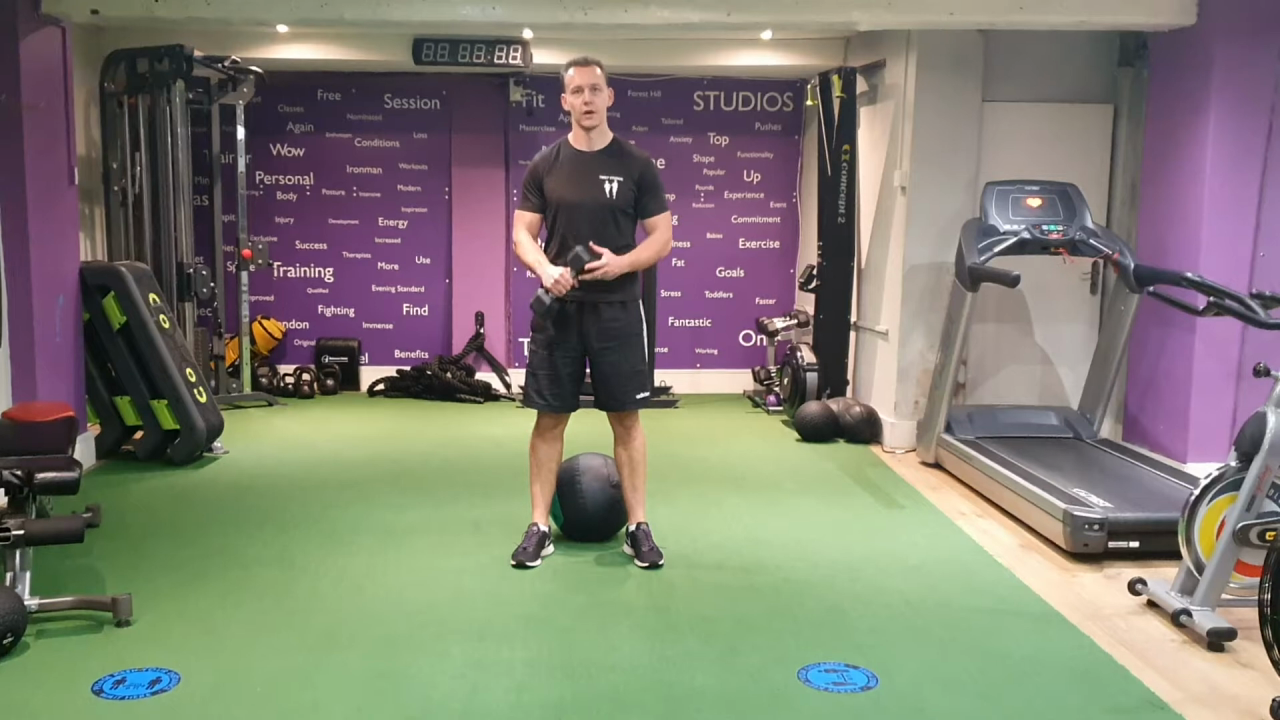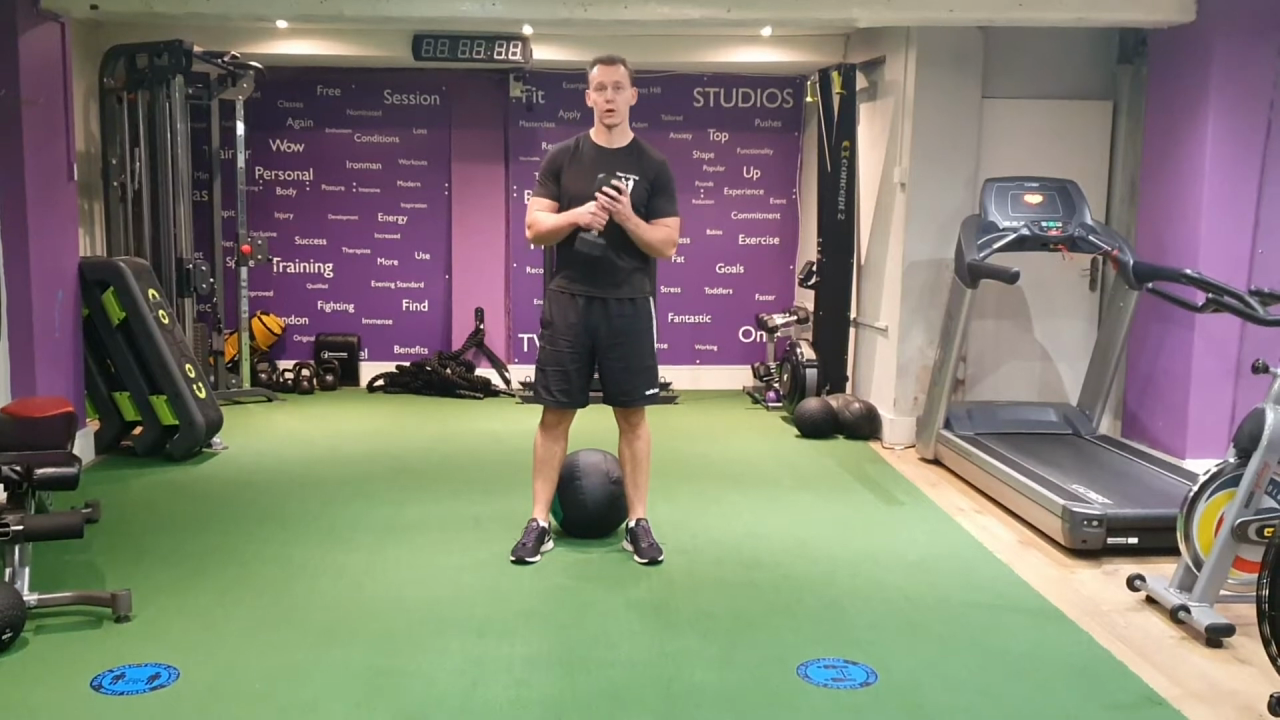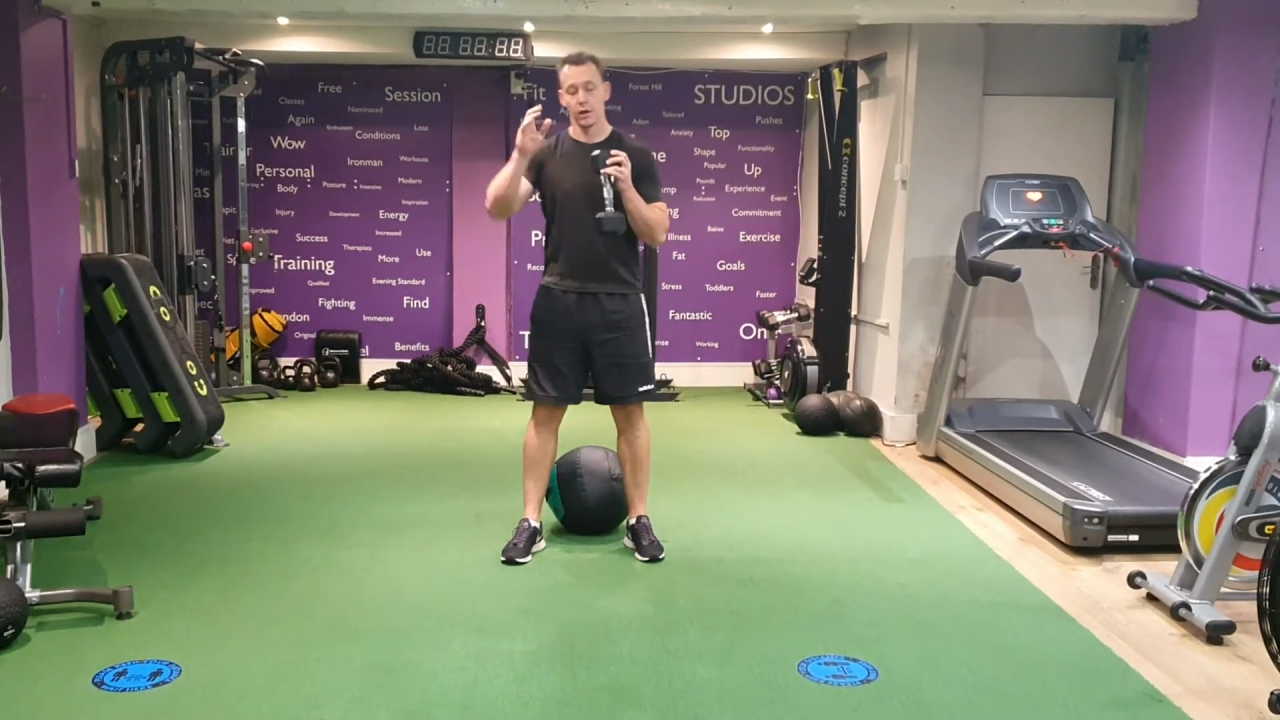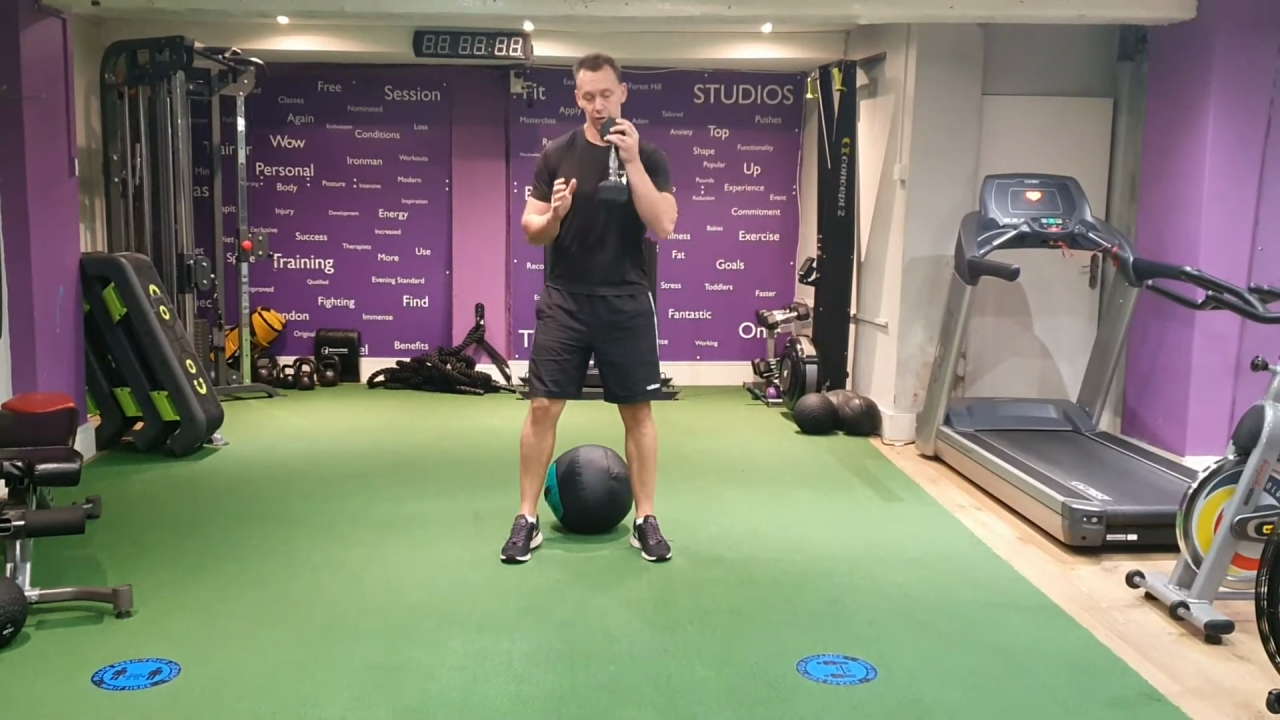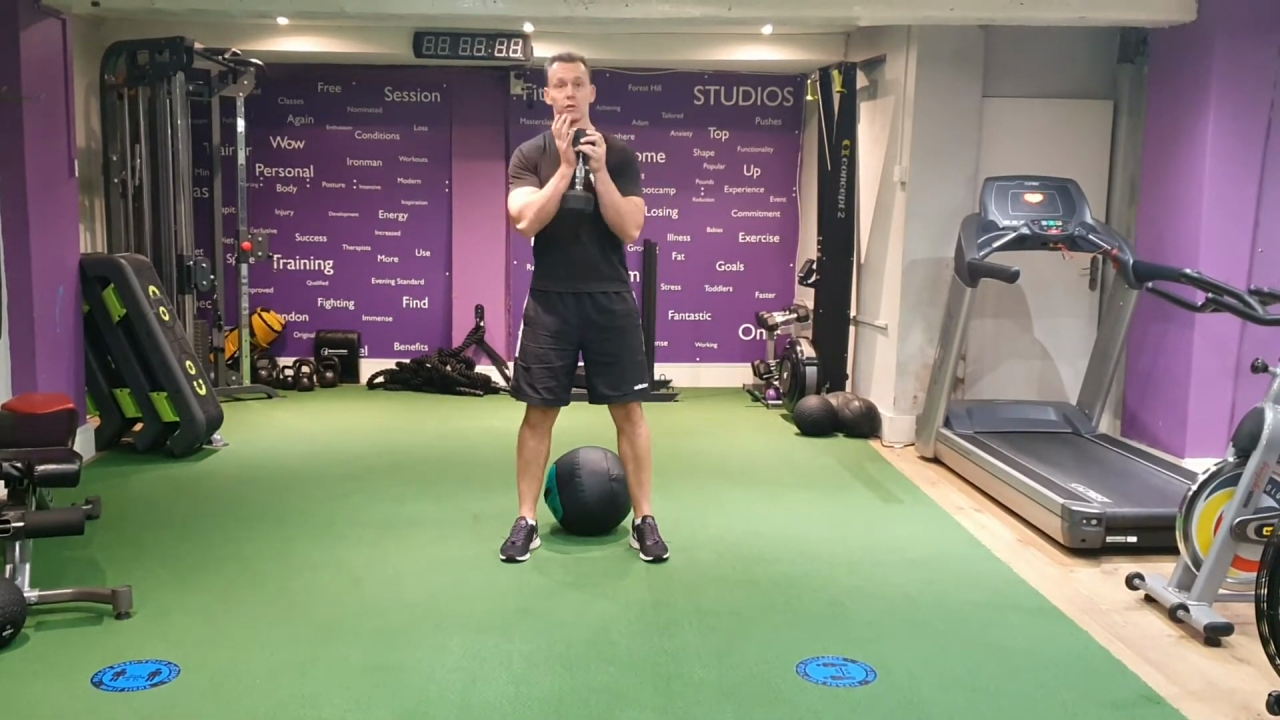
dt=0.7s
person 1, frame 1
left shoulder: (636, 164)
right shoulder: (545, 165)
left elbow: (662, 235)
right elbow: (522, 234)
left wrist: (622, 263)
right wrist: (546, 269)
left hip: (617, 309)
right hip: (559, 309)
left knee: (627, 419)
right knee: (549, 419)
left ankle: (637, 526)
right ankle: (540, 526)
person 1, frame 2
left shoulder: (653, 165)
right shoulder: (561, 157)
left elbow: (667, 245)
right elbow: (534, 229)
left wrist: (625, 217)
right wrist: (576, 215)
left hip: (628, 305)
right hip: (568, 302)
left knee: (632, 415)
right knee: (555, 414)
left ankle: (637, 523)
right ankle: (539, 523)
person 1, frame 3
left shoulder: (635, 154)
right shoulder: (547, 152)
left elbow: (657, 234)
right elbow: (497, 209)
left wrist: (625, 186)
right wrist: (521, 155)
left hip: (618, 300)
right hip: (559, 299)
left knee: (630, 412)
right knee: (545, 411)
left ankle: (638, 521)
right ankle: (531, 522)
person 1, frame 4
left shoulder: (648, 155)
right shoulder: (556, 154)
left elbow: (662, 226)
right elbow: (533, 233)
left wrist: (632, 161)
right wrist: (555, 214)
left hip: (626, 300)
right hip: (565, 299)
left knee: (637, 410)
right knee: (543, 407)
left ankle: (645, 520)
right ankle: (527, 520)
person 1, frame 5
left shoulder: (619, 154)
right shoulder: (531, 153)
left elbow: (631, 230)
right elbow: (526, 222)
left wrist: (600, 170)
right wrist: (566, 165)
left hip: (611, 298)
right hip: (551, 300)
left knee: (629, 410)
right knee: (539, 412)
left ankle: (643, 520)
right ankle: (526, 521)
